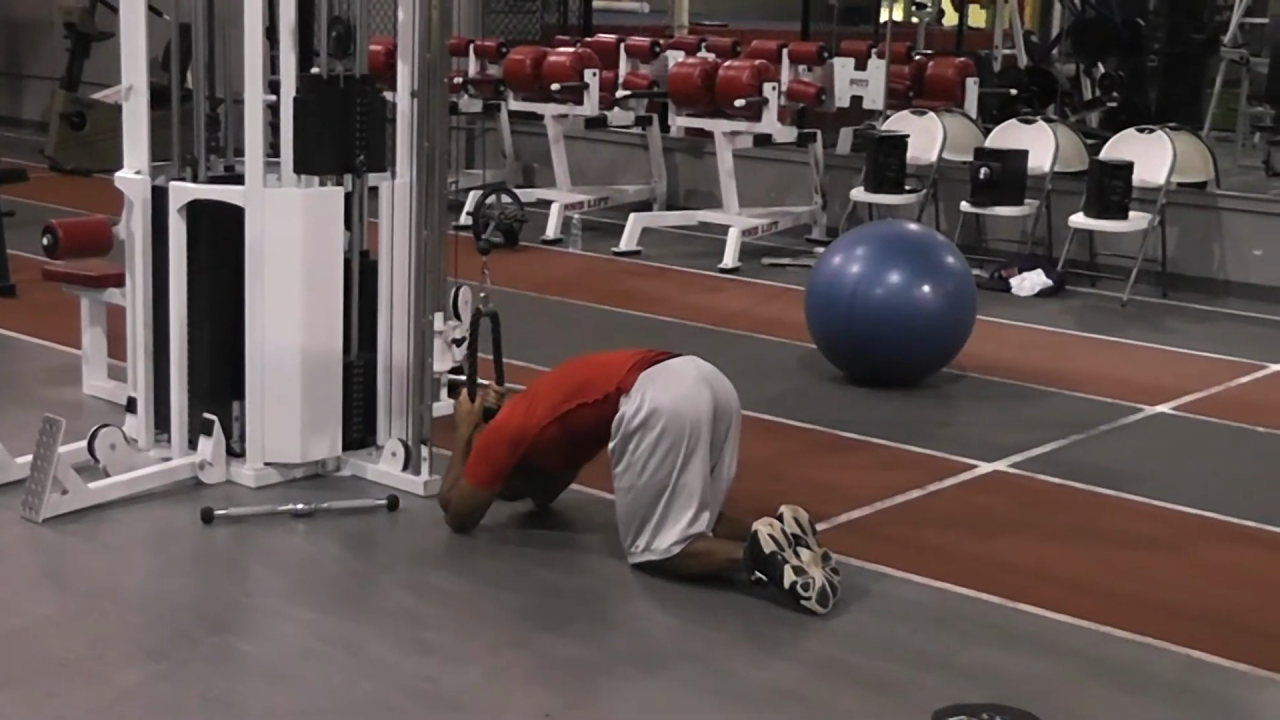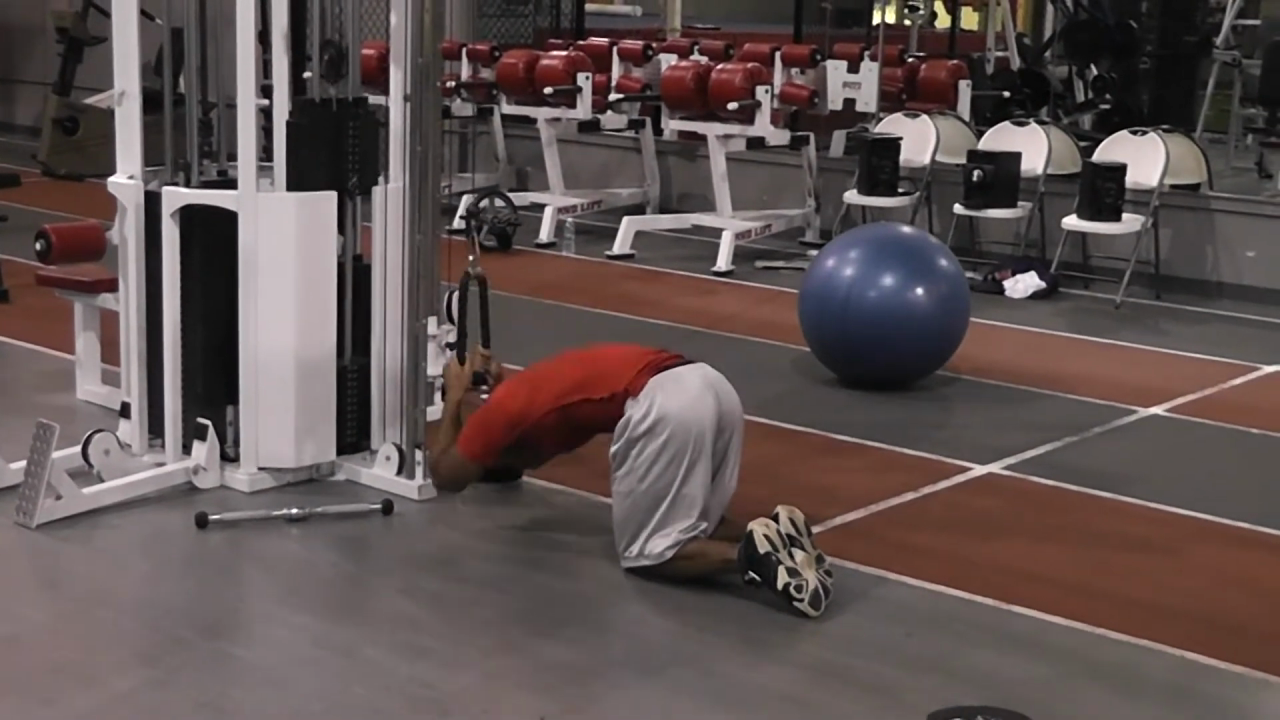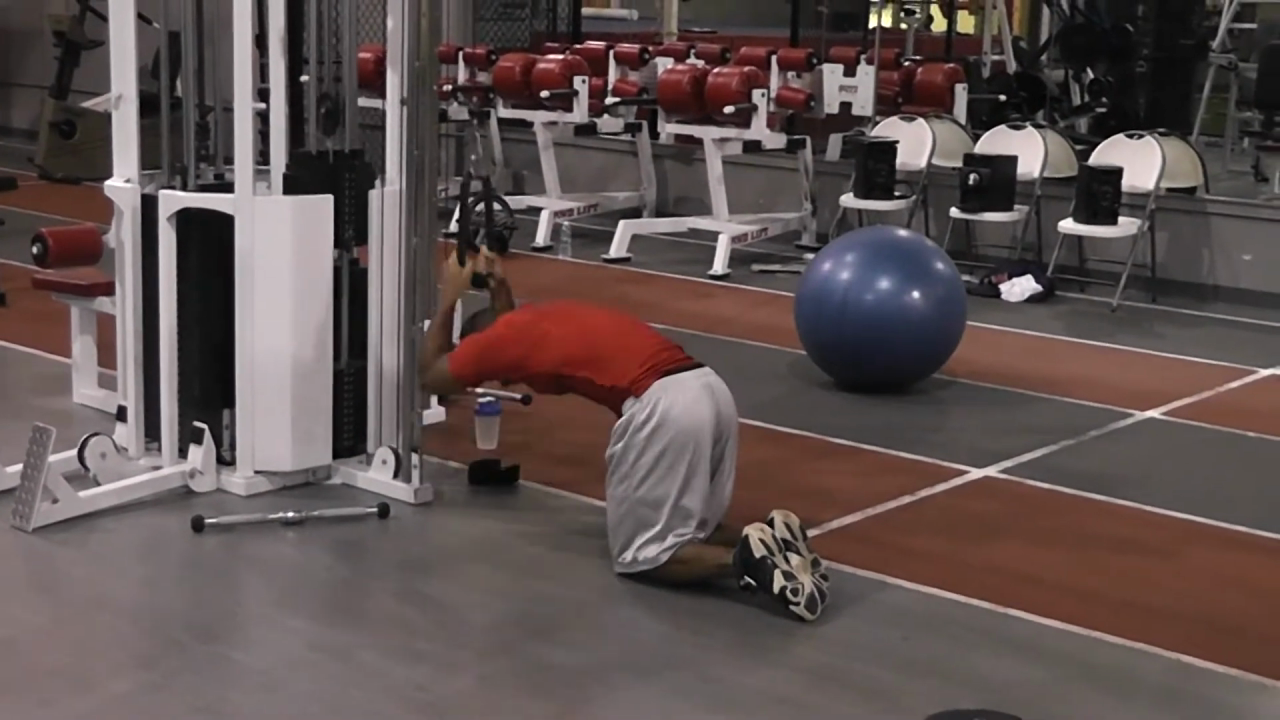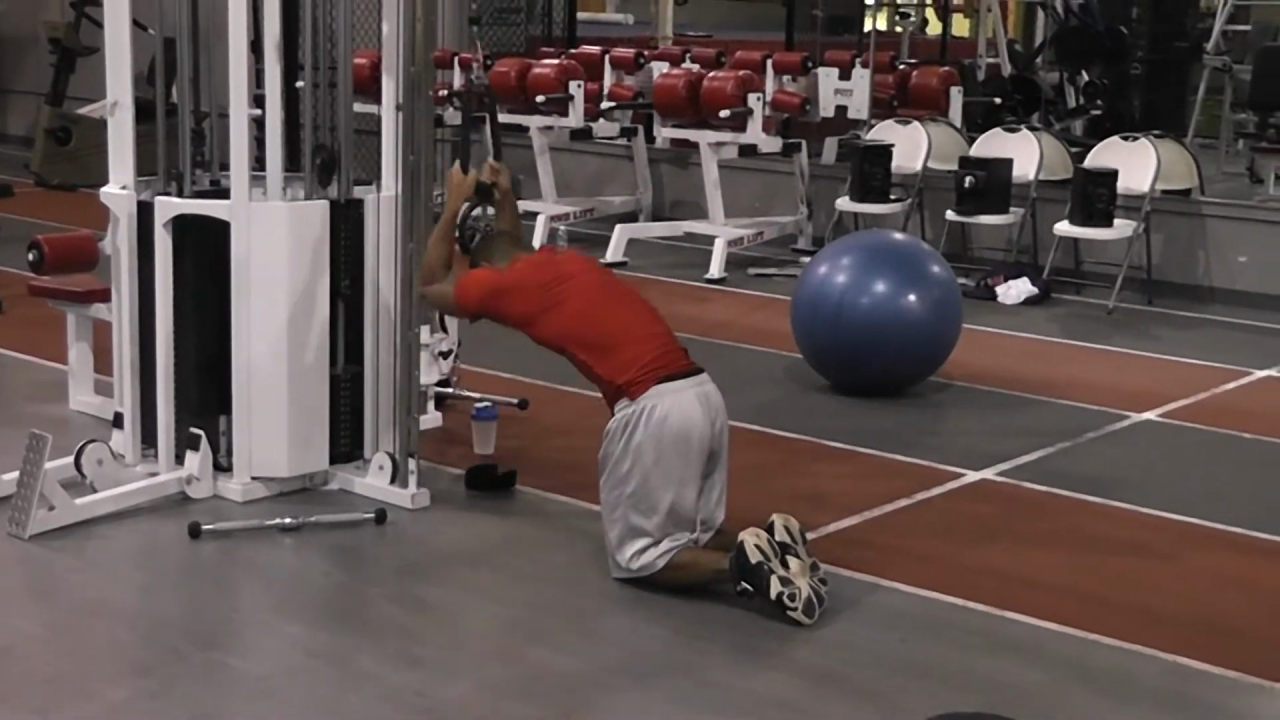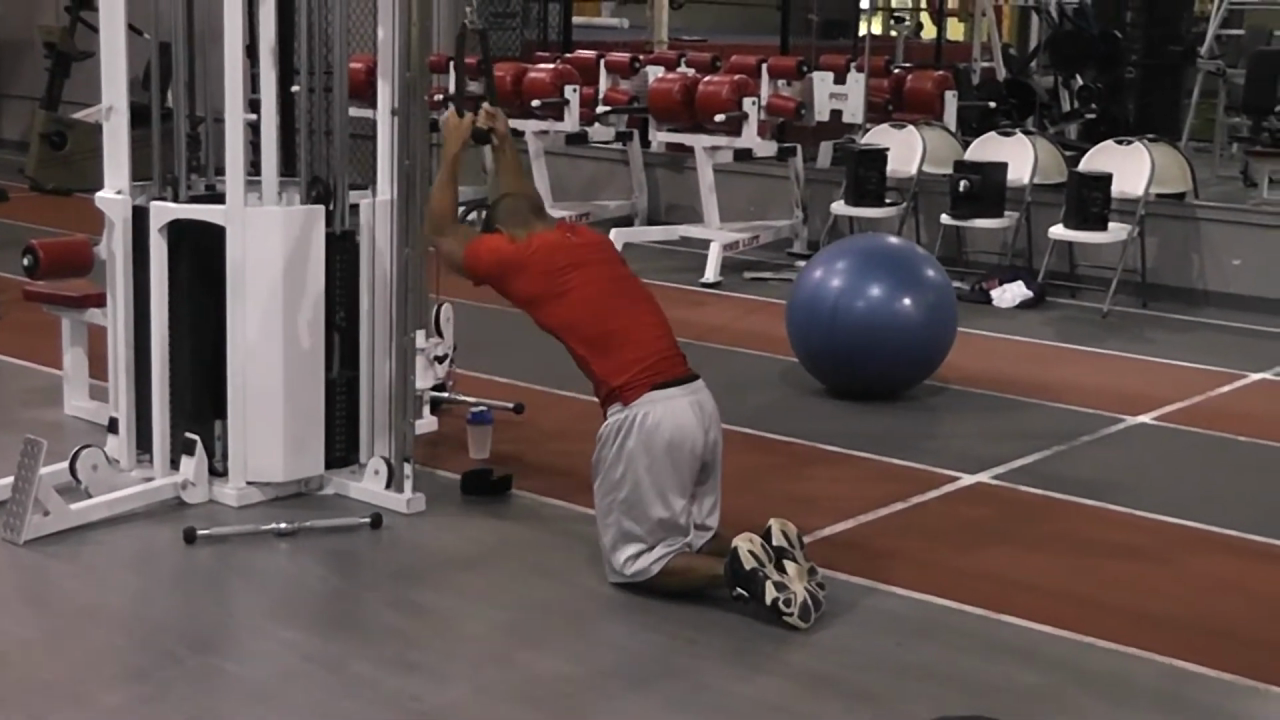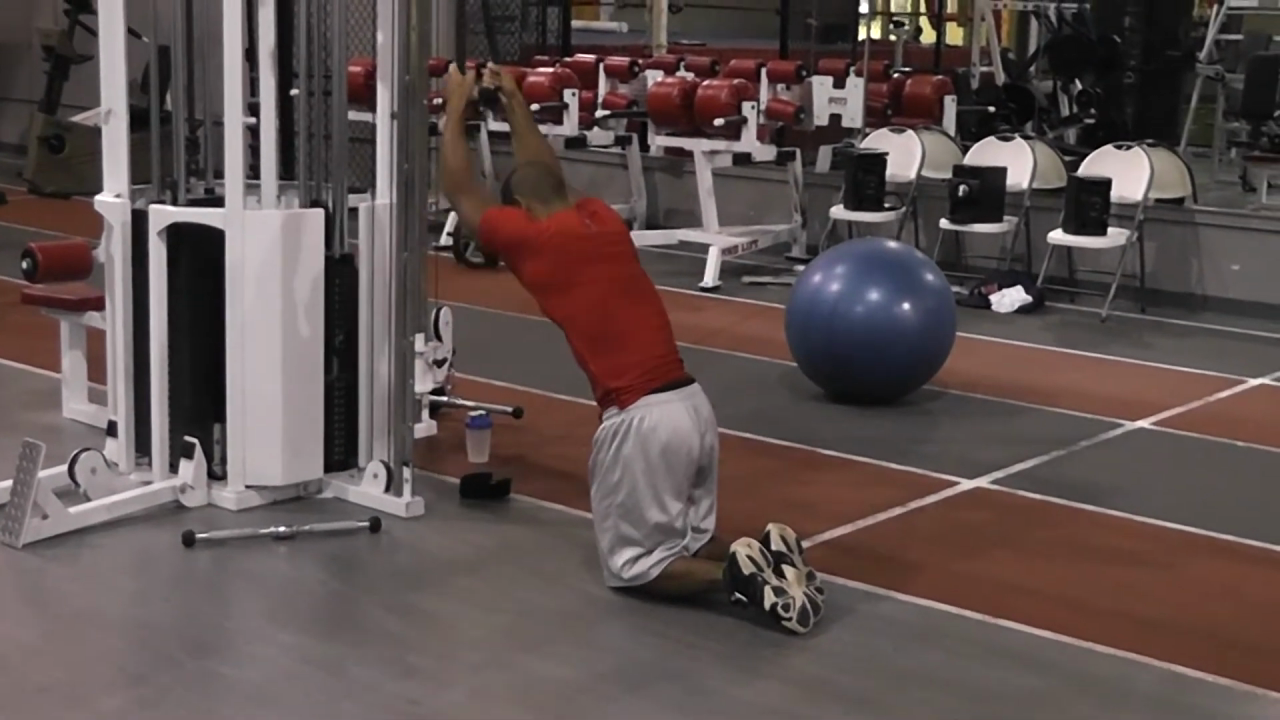
dt=0.4s
person 1, frame 1
left shoulder: (504, 433)
right shoulder: (537, 409)
left elbow: (457, 514)
right elbow: (546, 493)
left wrist: (464, 431)
left hip: (658, 400)
right hip: (705, 379)
left knee: (653, 549)
right knee: (691, 522)
left ankle: (754, 552)
right ankle: (777, 529)
person 1, frame 2
left shoulder: (501, 407)
right shoulder: (535, 382)
left elbow: (445, 475)
right elbow: (529, 432)
left wrist: (454, 397)
left hip: (662, 405)
right hip: (711, 386)
left knee: (645, 553)
right knee: (693, 526)
left ankle: (749, 552)
right ankle: (773, 529)
person 1, frame 3
left shoulder: (497, 337)
right shoulder: (547, 313)
left elbow: (431, 377)
left wrist: (449, 298)
right wrist: (499, 288)
left hip: (661, 408)
right hip: (710, 391)
left knee: (640, 557)
right knee: (692, 532)
left ankle: (744, 557)
right ankle: (768, 535)
person 1, frame 4
left shoulder: (507, 283)
right shoulder: (568, 259)
left elbow: (432, 286)
left wrist: (453, 207)
right wrist: (504, 201)
left hip: (653, 411)
right hip: (703, 395)
left knee: (637, 559)
right knee: (693, 534)
left ankle: (742, 563)
right ankle: (767, 541)
person 1, frame 5
left shoulder: (519, 258)
right shoulder: (586, 237)
left elbow: (441, 235)
right elbow: (528, 211)
left wrist: (452, 152)
right wrist: (504, 146)
left hip: (644, 417)
right hip: (696, 401)
left knee: (632, 562)
right knee: (689, 539)
left ankle: (737, 569)
right ankle: (764, 547)
person 1, frame 6
left shoulder: (534, 239)
right shoulder: (603, 220)
left elbow: (460, 189)
right elbow: (547, 174)
left wrist: (456, 107)
right wrist: (514, 103)
left hip: (640, 420)
right hip: (692, 405)
left knee: (632, 565)
right knee: (687, 542)
left ankle: (737, 574)
right ankle: (763, 552)
